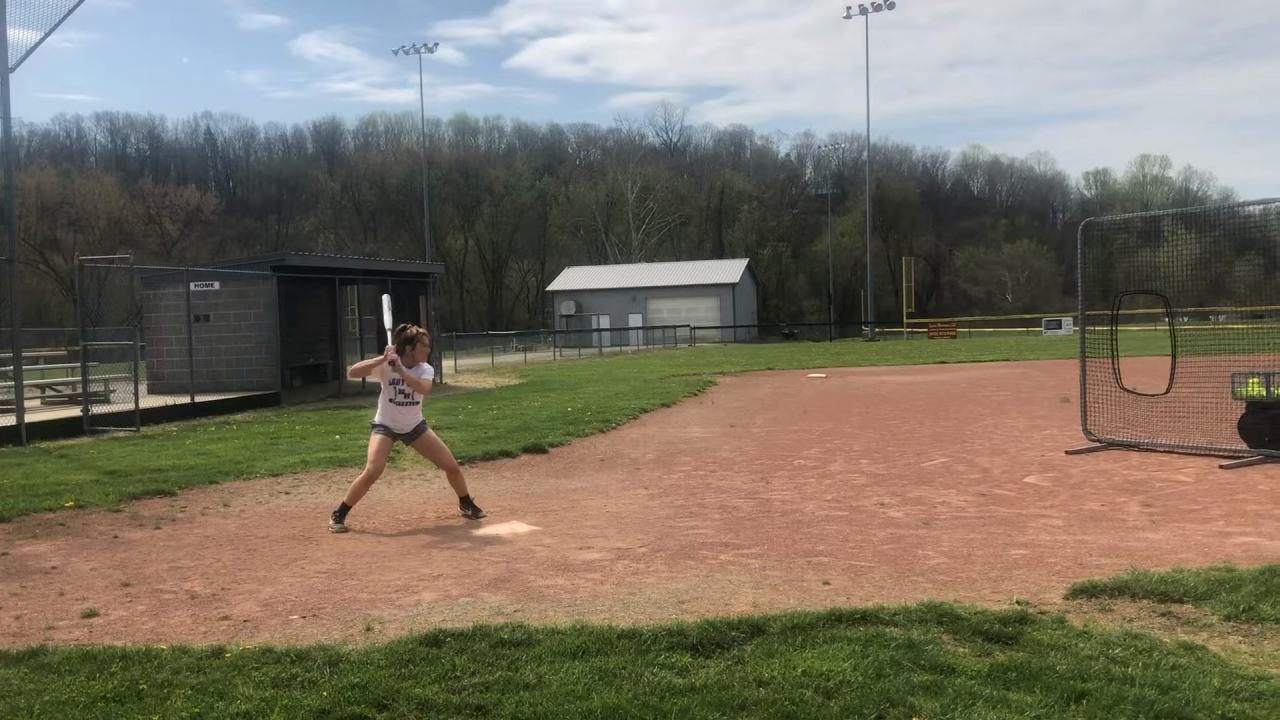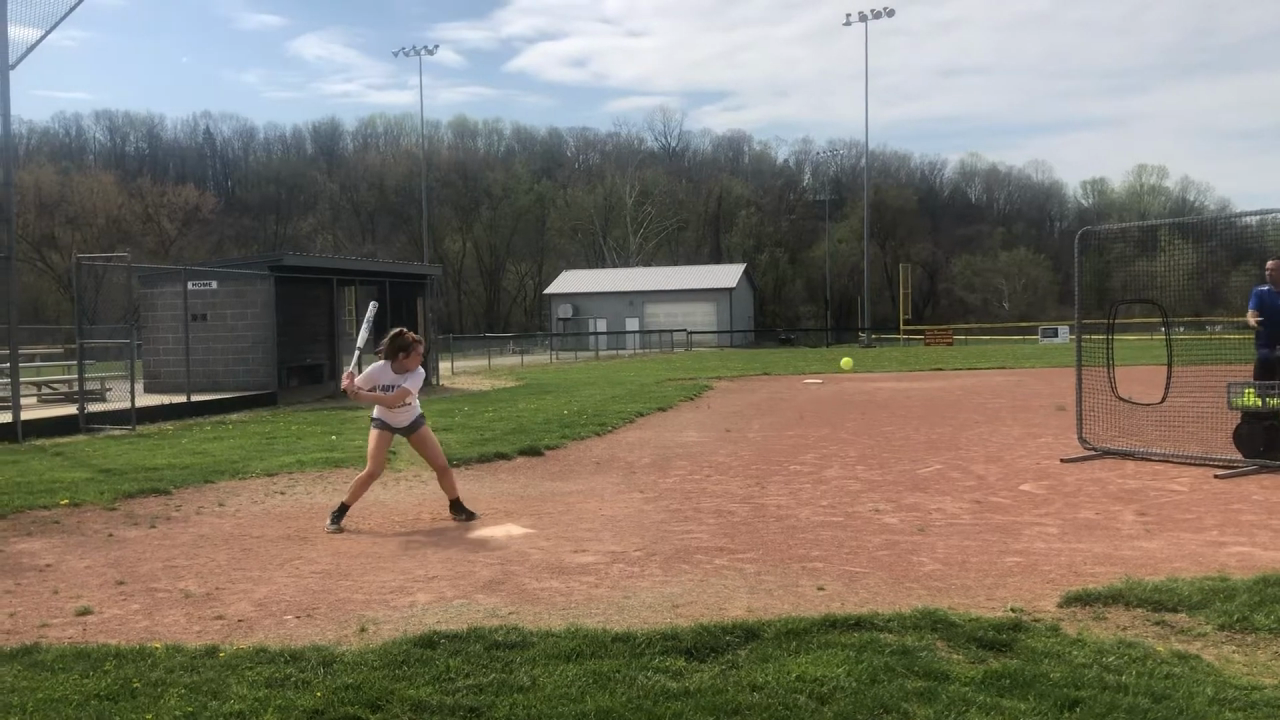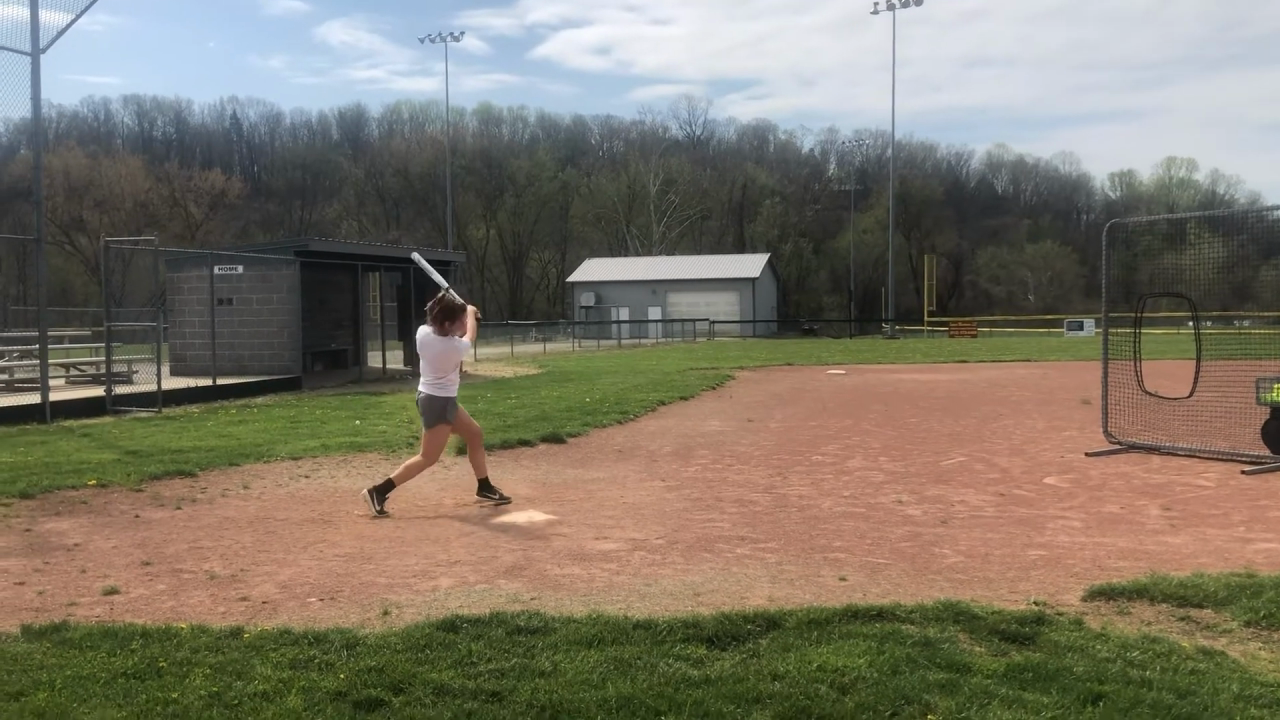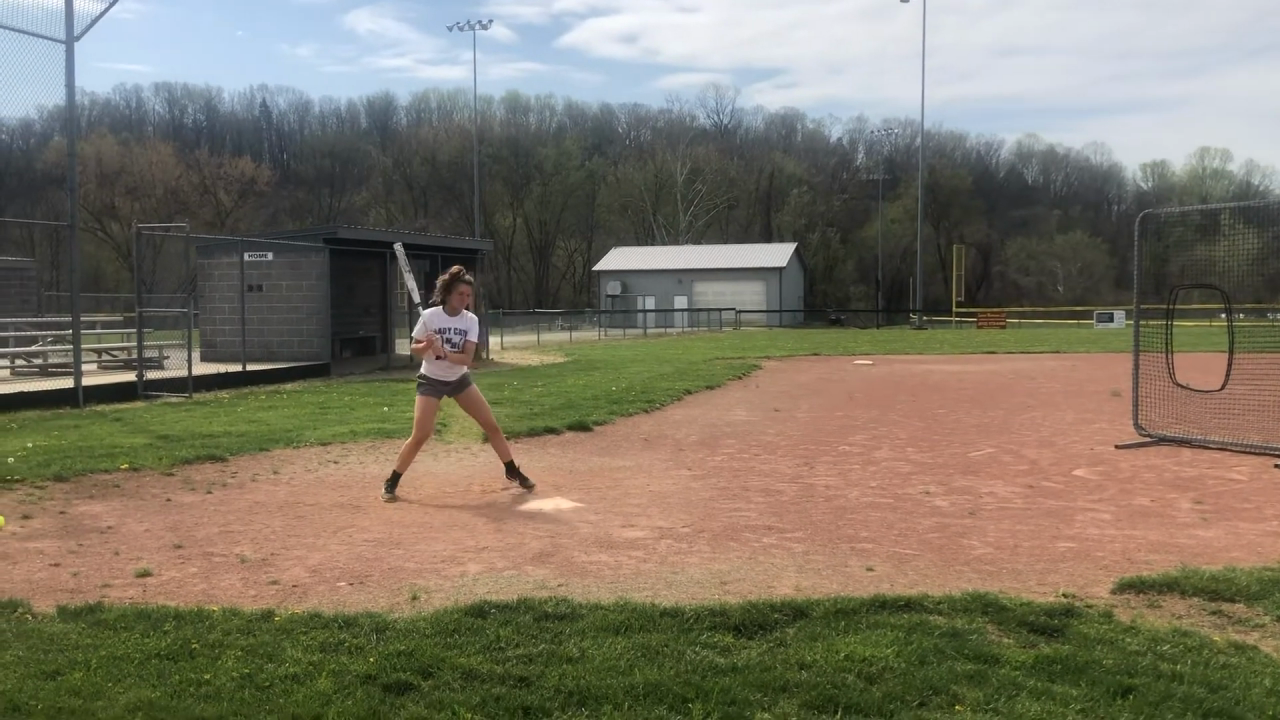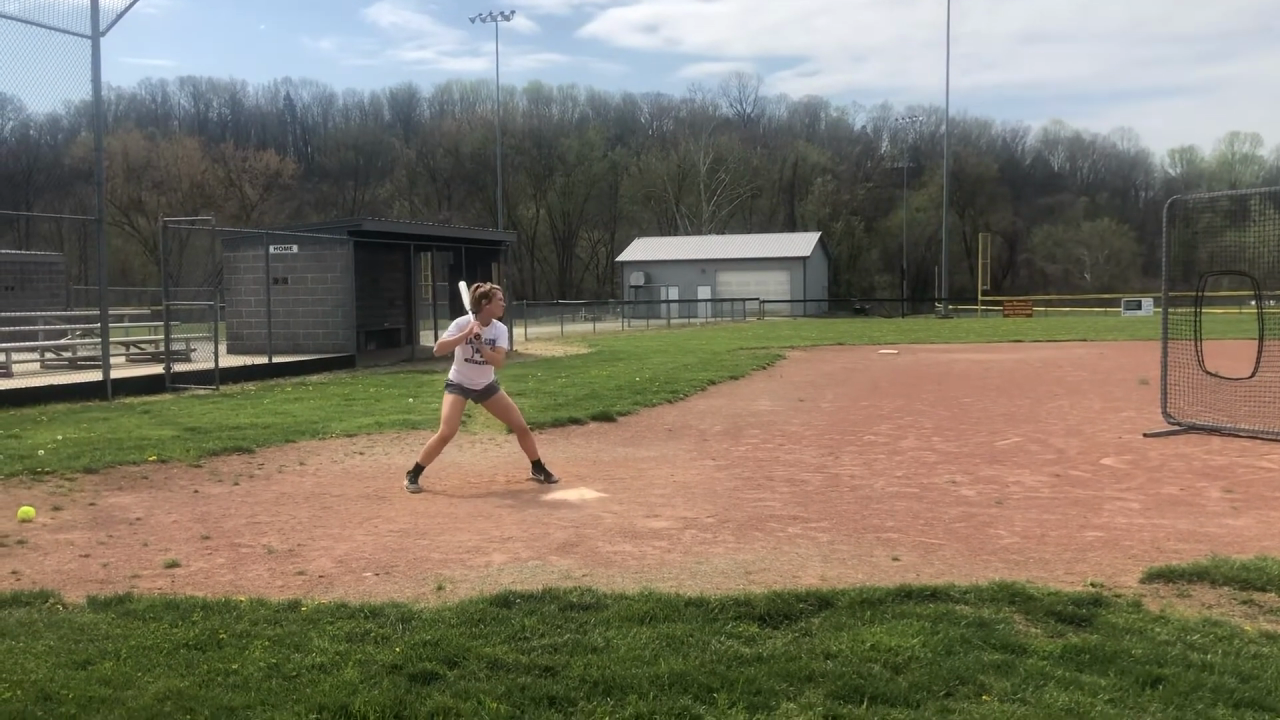
dt=1s
person 1, frame 1
left shoulder: (426, 369)
right shoulder: (386, 365)
left elbow: (424, 389)
right elbow: (353, 372)
left wrist: (399, 370)
right wrist: (383, 359)
left hip: (415, 426)
right hip: (385, 425)
left knee: (451, 466)
right knee: (372, 472)
left ankle: (467, 504)
right ankle: (339, 514)
person 1, frame 2
left shoulder: (417, 372)
right shoulder: (378, 369)
left elbow: (393, 399)
right elbow: (353, 389)
left wrist: (358, 394)
right wrist: (348, 386)
left hip: (413, 420)
right hip: (384, 421)
left knee: (442, 465)
right knee: (373, 471)
left ankle: (457, 507)
right ankle: (339, 513)
person 1, frame 3
left shoulder: (423, 333)
right shoulder: (456, 346)
right elbow: (470, 337)
right wrist: (471, 313)
left hip: (443, 399)
right hip: (438, 403)
left knee: (475, 435)
right knee: (428, 457)
left ankle: (485, 490)
right ankle: (378, 492)
person 1, frame 4
left shoulder: (471, 320)
right shoulder: (429, 316)
left elbow: (467, 358)
right elbow: (414, 350)
left wrist: (444, 354)
right wrist: (427, 346)
left hip: (460, 380)
right hip: (431, 381)
left knee: (492, 426)
right knee: (420, 436)
left ankle: (513, 471)
right ankle: (391, 482)
person 1, frame 5
left shoulder: (500, 329)
right shoulder: (463, 323)
left elbow: (499, 362)
right elbow: (438, 349)
left wrist: (479, 344)
right wrist: (466, 334)
left hip: (487, 386)
right hip: (459, 384)
left knee: (521, 427)
right knee: (446, 433)
left ankle: (538, 469)
right ankle: (413, 474)
